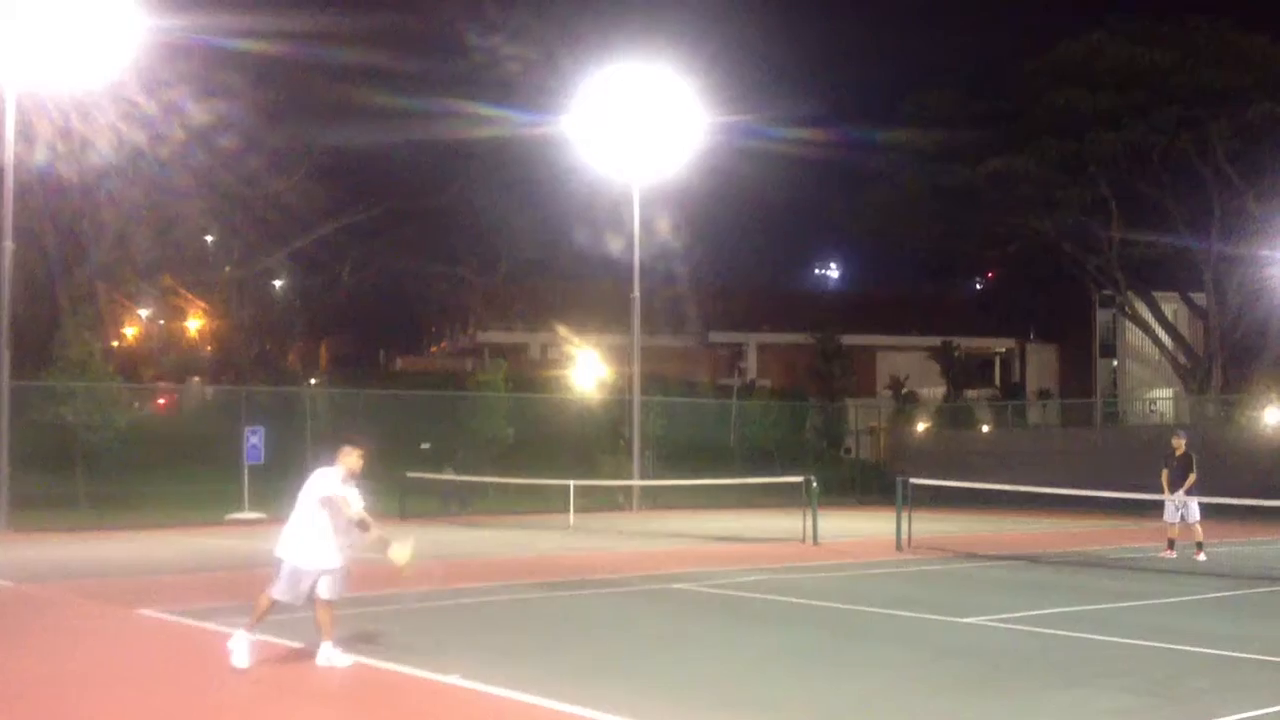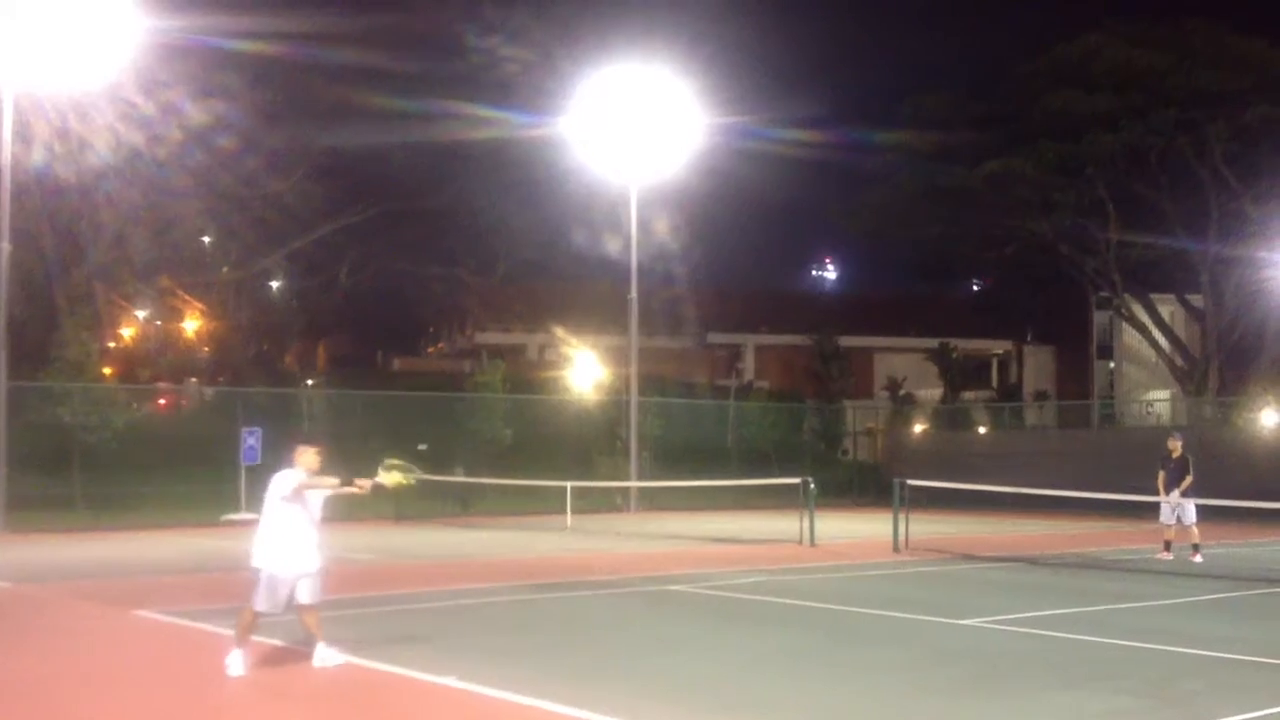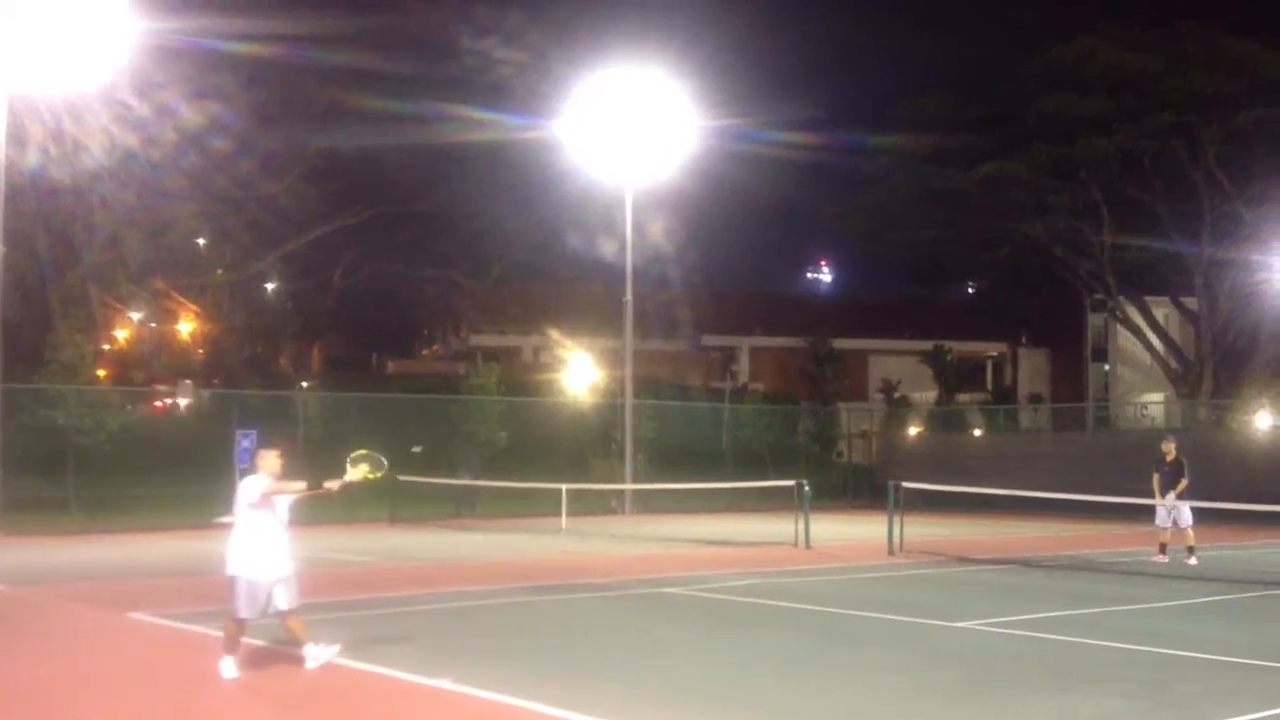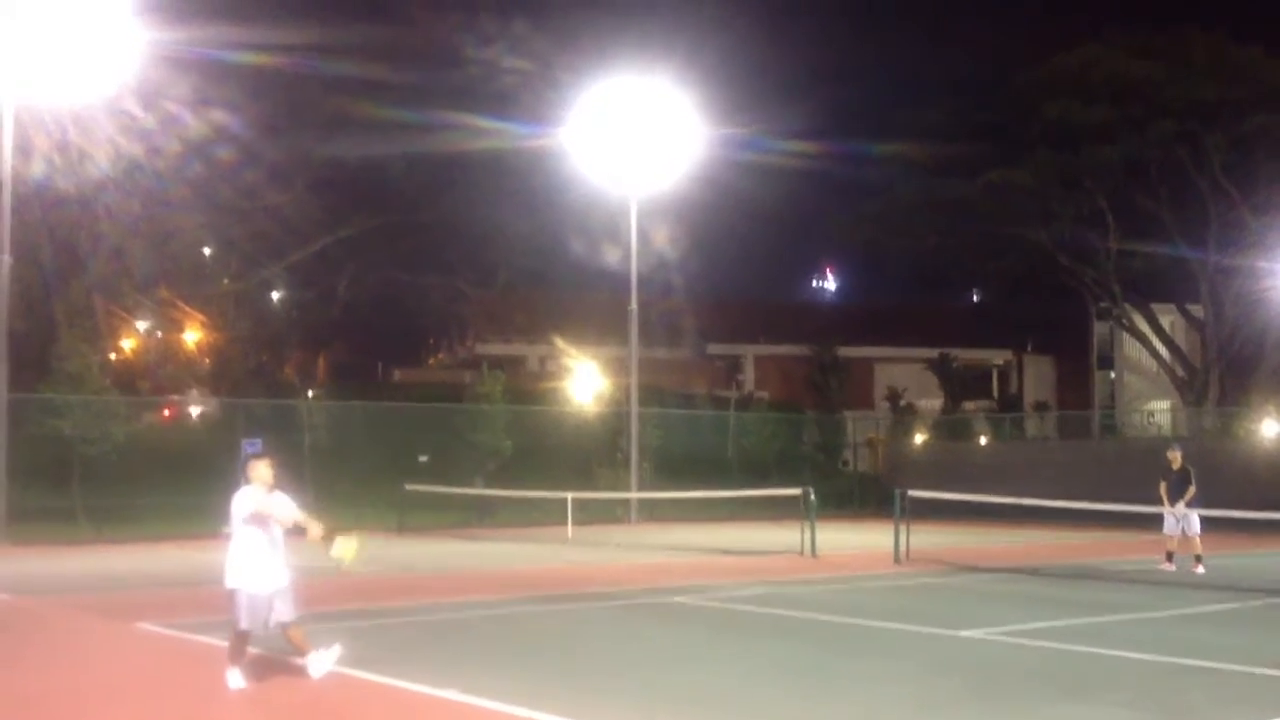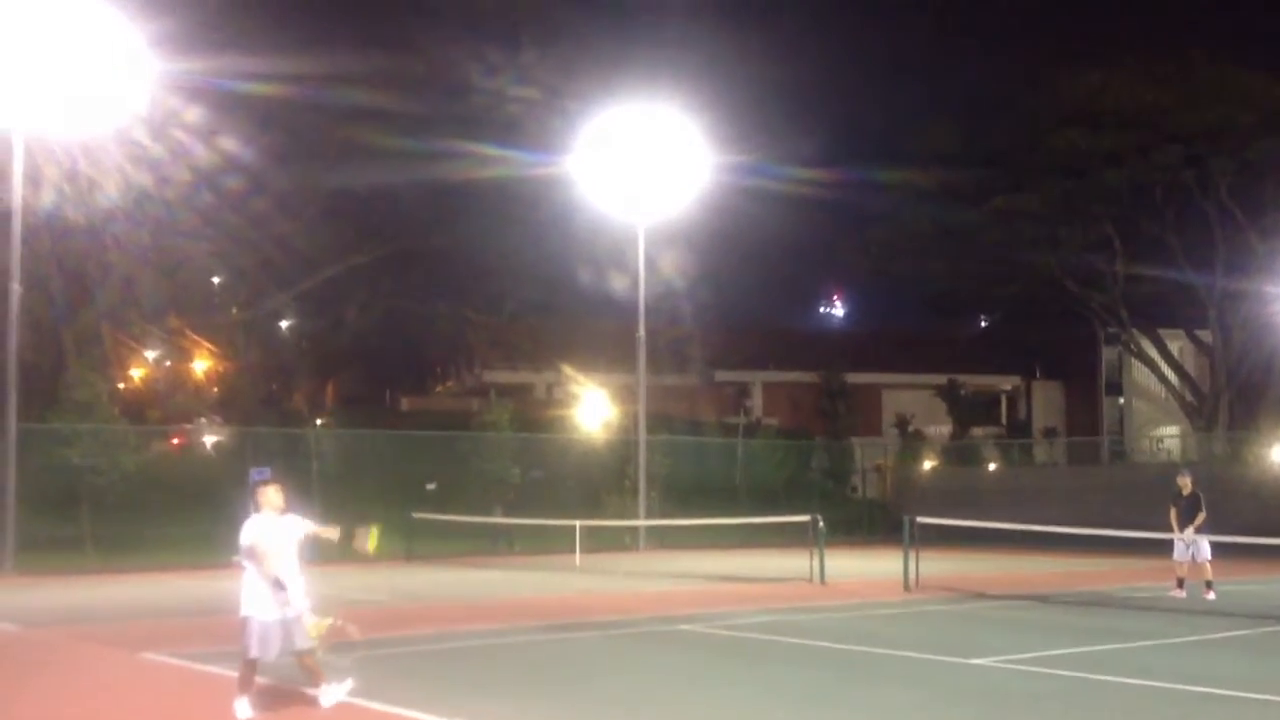
dt=0.3s
person 1, frame 1
left shoulder: (350, 487)
right shoulder: (323, 478)
left elbow: (358, 513)
right elbow: (341, 505)
left wrist: (372, 530)
right wrist: (365, 525)
left hip: (330, 555)
right hip: (302, 551)
left knee: (324, 600)
right knee: (276, 595)
left ankle: (326, 649)
right ankle: (243, 637)
person 1, frame 2
left shoulder: (315, 486)
right shoulder: (284, 479)
left elbow: (337, 489)
right elbow: (315, 482)
left wrist: (359, 487)
right wrist: (351, 482)
left hip: (305, 558)
right hip: (275, 558)
left knee: (307, 604)
right knee: (257, 607)
left ankle: (321, 650)
right ankle: (237, 652)
person 1, frame 3
left shoulder: (281, 487)
right shoulder: (250, 484)
left elbow: (299, 489)
right elbow: (283, 488)
left wrist: (332, 484)
right wrist: (318, 485)
left hip: (280, 564)
right hip: (249, 565)
left knee: (288, 610)
right knee: (240, 615)
left ankle: (310, 651)
right ankle: (228, 658)
person 1, frame 4
left shoulder: (278, 498)
right shoulder: (244, 497)
left elbow: (298, 516)
right elbow: (269, 514)
left wrist: (313, 527)
right wrist: (307, 526)
left hip: (276, 575)
right hip: (247, 577)
left knee: (288, 622)
right knee: (243, 628)
left ankle: (312, 659)
right ankle: (234, 669)
person 1, frame 5
left shoulder: (291, 522)
right shoulder: (253, 526)
left elbow: (319, 530)
right elbow: (263, 555)
right wrist: (279, 585)
left hip: (293, 604)
right hip: (263, 607)
left knee: (305, 649)
right knee: (254, 656)
left ankle: (324, 690)
right ankle: (243, 699)
